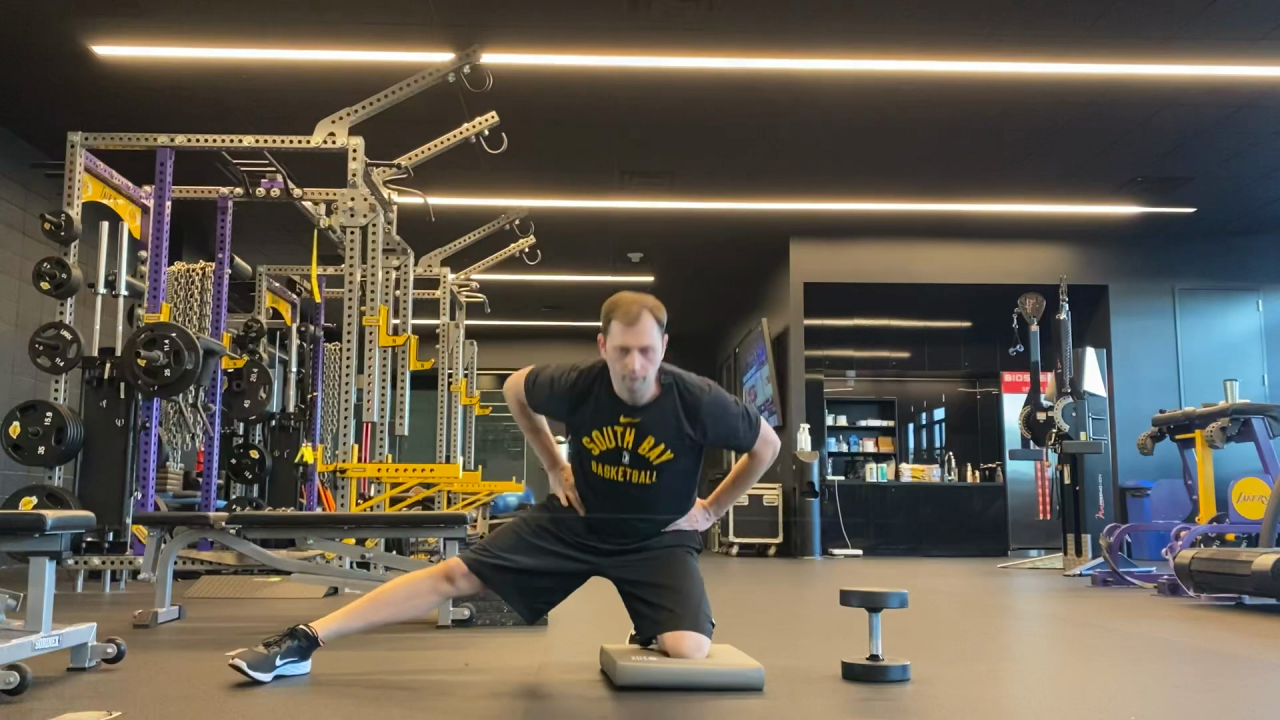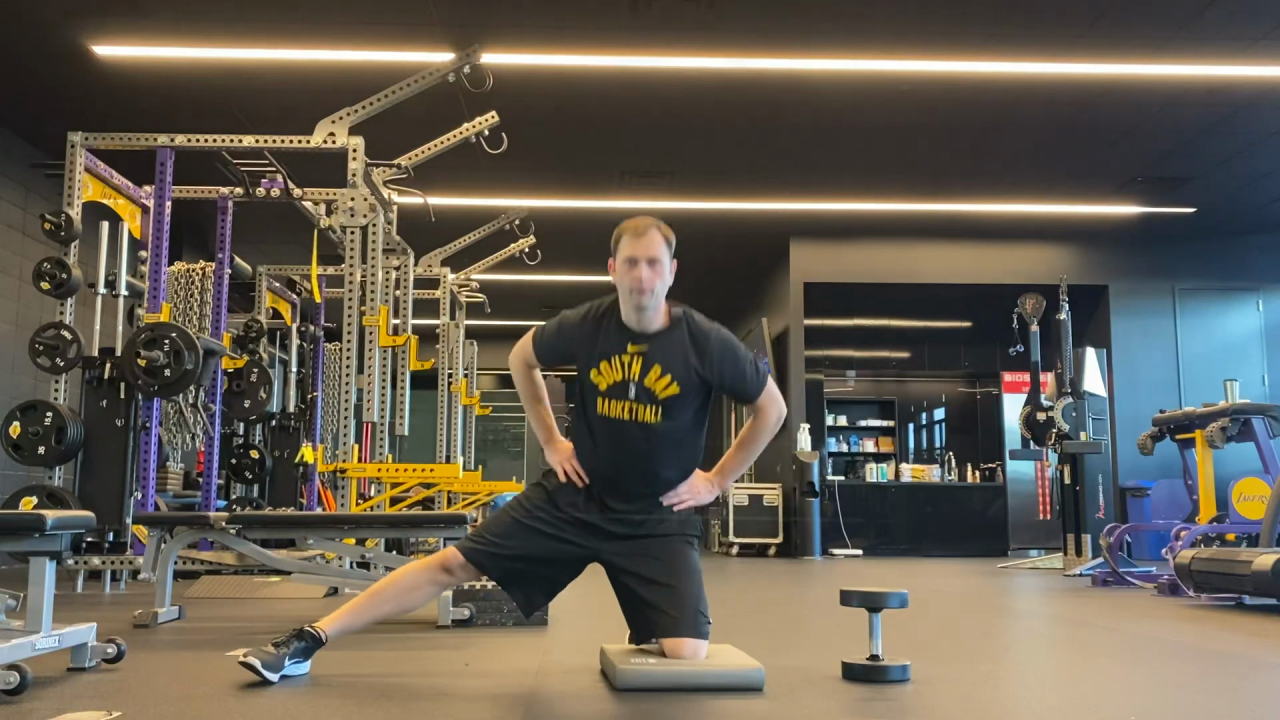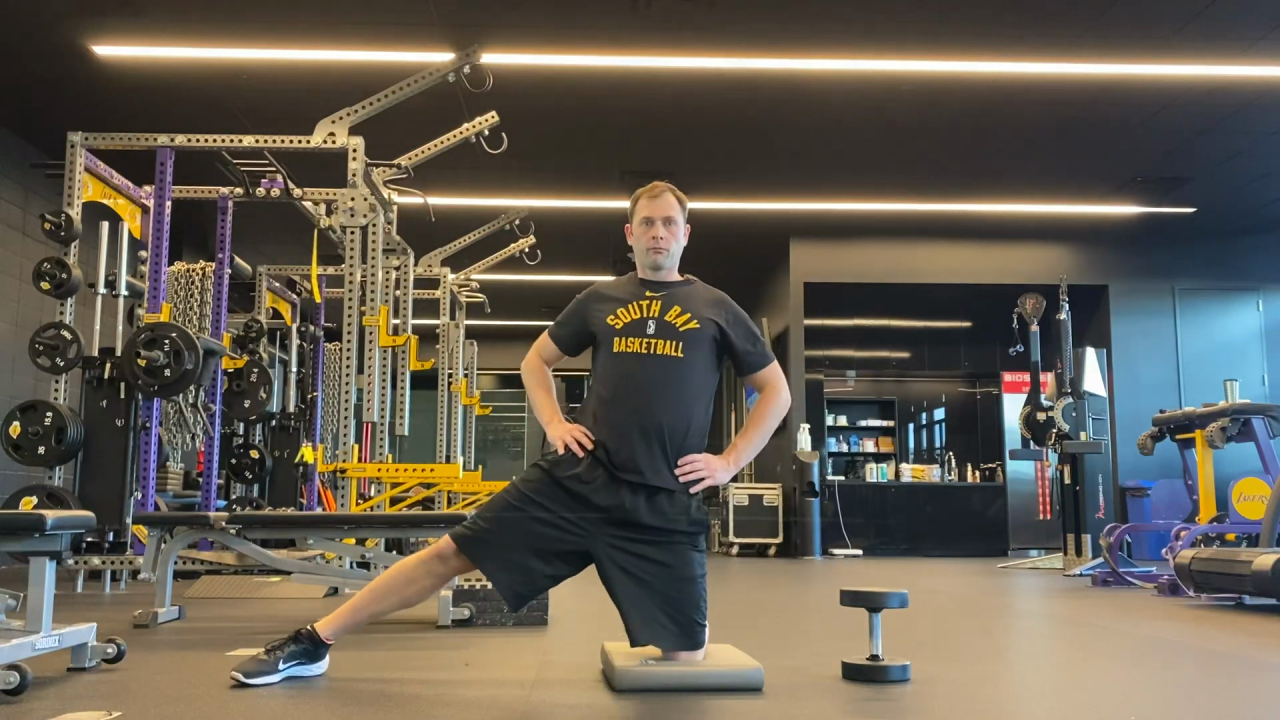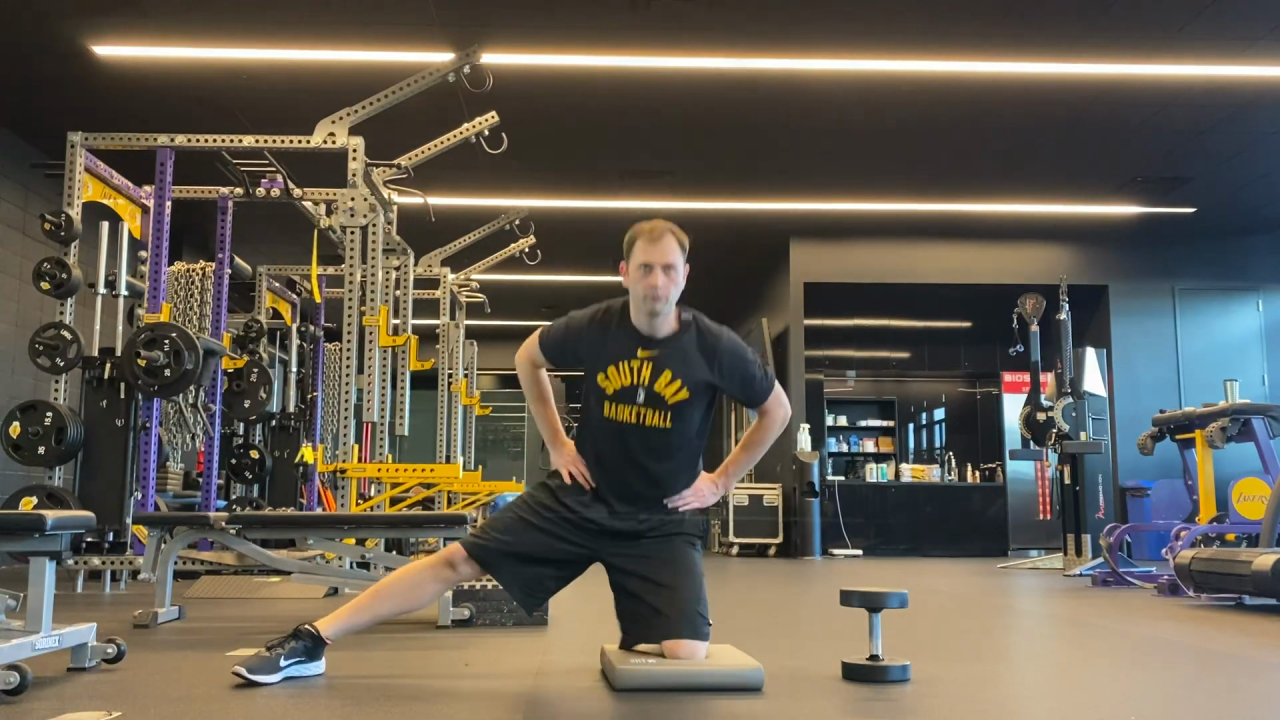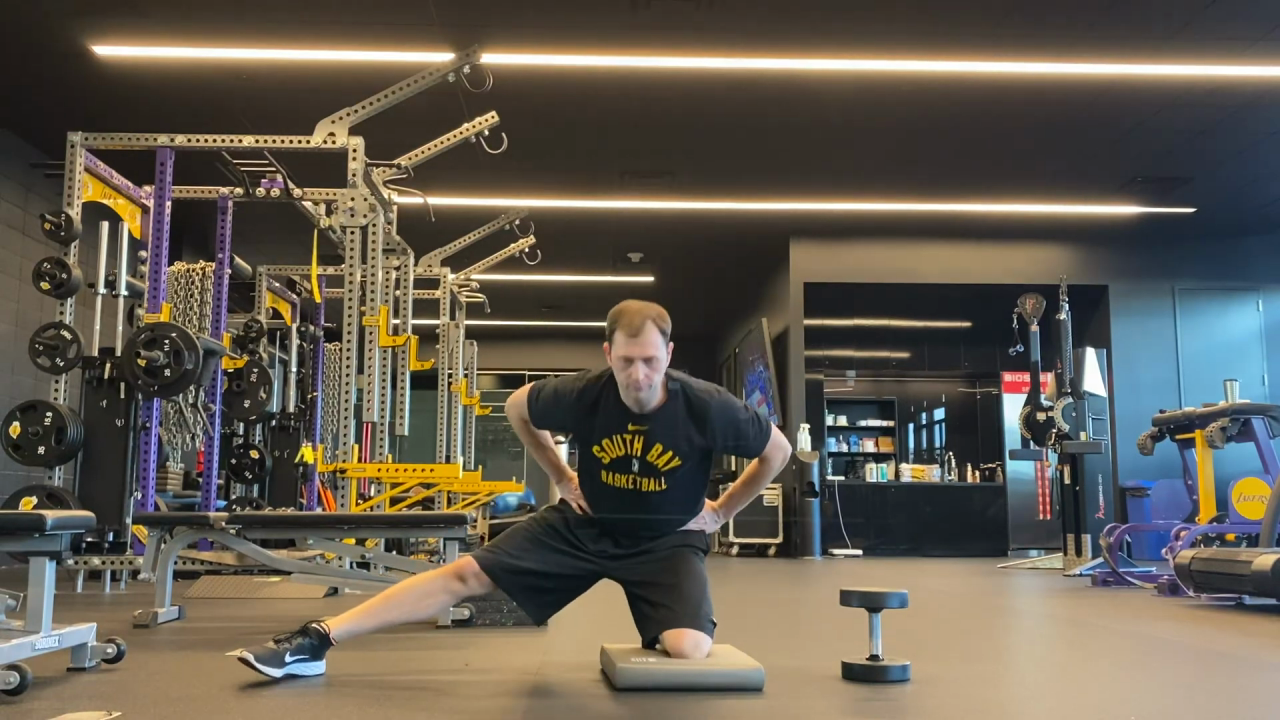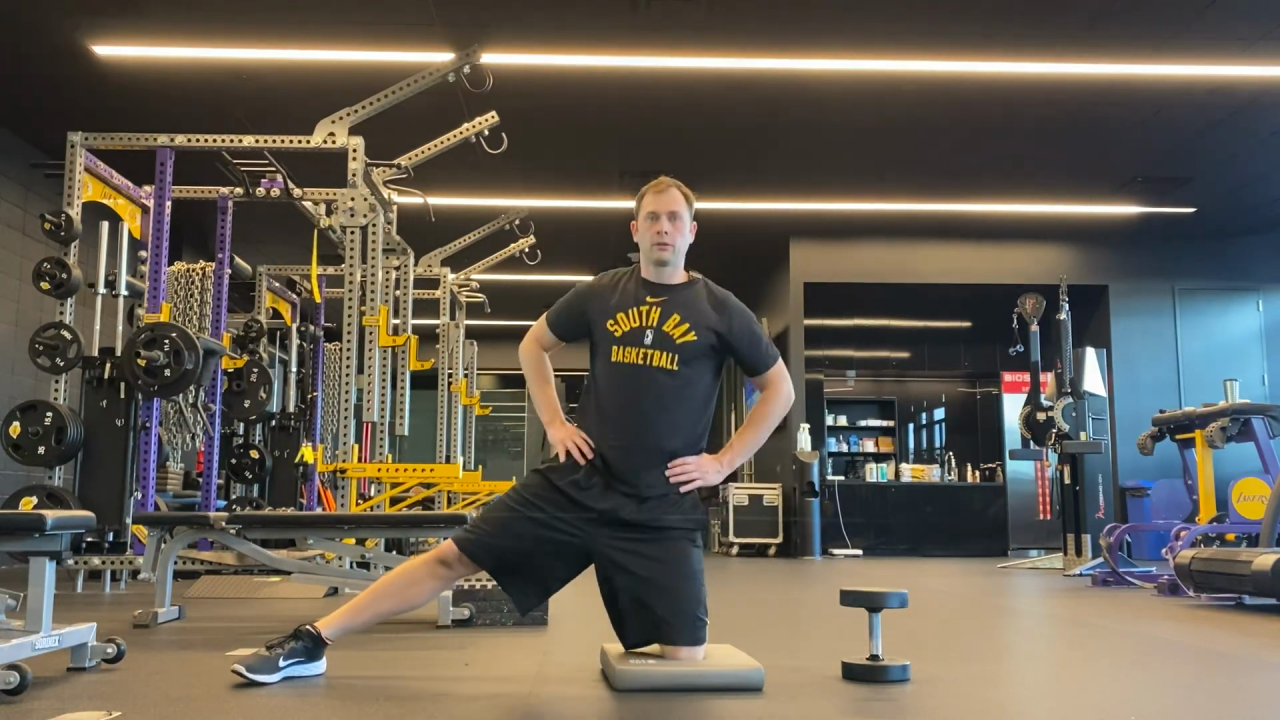
dt=0.5s
person 1, frame 1
left shoulder: (698, 402)
right shoulder: (573, 386)
left elbow: (767, 446)
right elbow: (514, 388)
left wrist: (712, 508)
right wrist: (555, 468)
left hip: (660, 539)
right hip: (575, 521)
left knee: (689, 652)
right knee: (452, 575)
left ankle: (652, 631)
right ankle: (302, 641)
person 1, frame 2
left shoulder: (706, 343)
right shoulder: (583, 326)
left elbow: (771, 408)
right elbow: (521, 359)
left wrist: (716, 481)
right wrist: (551, 442)
left hip: (658, 518)
right hip: (574, 497)
left knee: (687, 653)
right knee: (452, 564)
left ankle: (650, 630)
right ankle: (308, 640)
person 1, frame 3
left shoulder: (716, 308)
right shoulder: (601, 298)
left elbow: (776, 392)
right elbow: (535, 361)
left wrist: (730, 463)
right wrist: (554, 424)
left hip: (665, 500)
right hip: (577, 474)
left knee: (685, 658)
right knee: (450, 554)
left ankle: (691, 612)
right ankle: (312, 643)
person 1, frame 4
left shoulder: (714, 346)
right shoulder: (592, 327)
left elbow: (777, 411)
right elbow: (528, 359)
left wrist: (721, 481)
right wrist: (557, 444)
left hip: (661, 517)
right hip: (581, 497)
left knee: (686, 657)
right knee: (457, 561)
left ankle: (672, 621)
right ankle: (312, 641)
person 1, frame 5
left shoulder: (707, 407)
right shoulder: (581, 395)
left elbow: (778, 450)
right elbow: (516, 408)
left wrist: (720, 512)
right wrist: (562, 479)
left hip: (668, 541)
right hip: (585, 526)
left knee: (690, 651)
right knee: (464, 575)
right ankle: (314, 641)
person 1, frame 6
left shoulder: (720, 309)
right shoulder: (601, 293)
left elbow: (780, 388)
right elbow: (533, 346)
left wrist: (725, 462)
right wrist: (554, 423)
left hip: (662, 504)
right hip: (578, 481)
left knee: (684, 656)
right knee: (453, 558)
right ankle: (312, 642)
